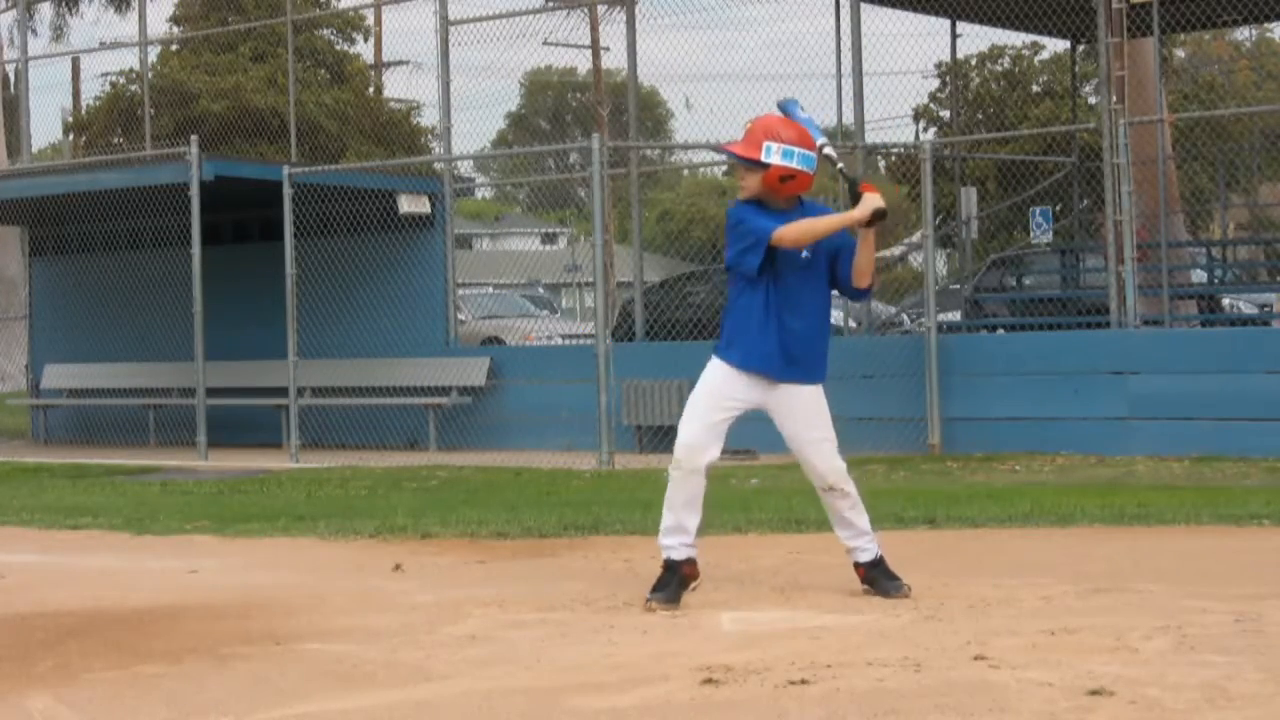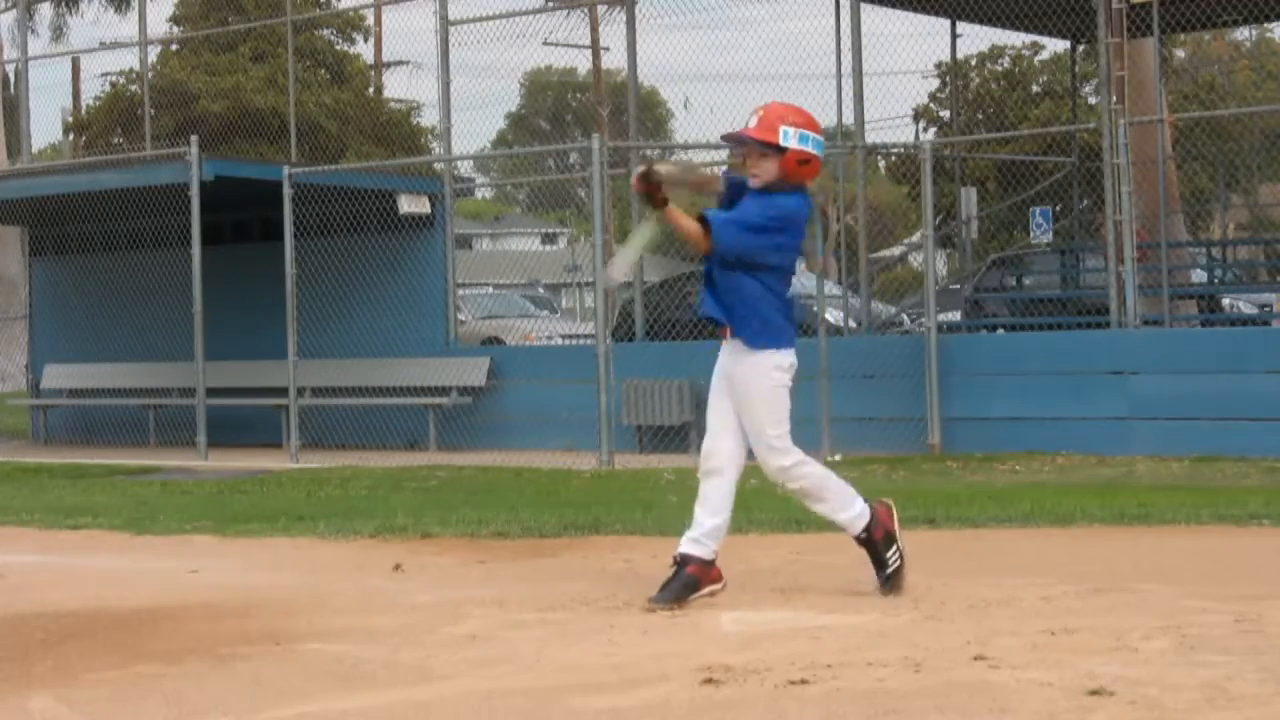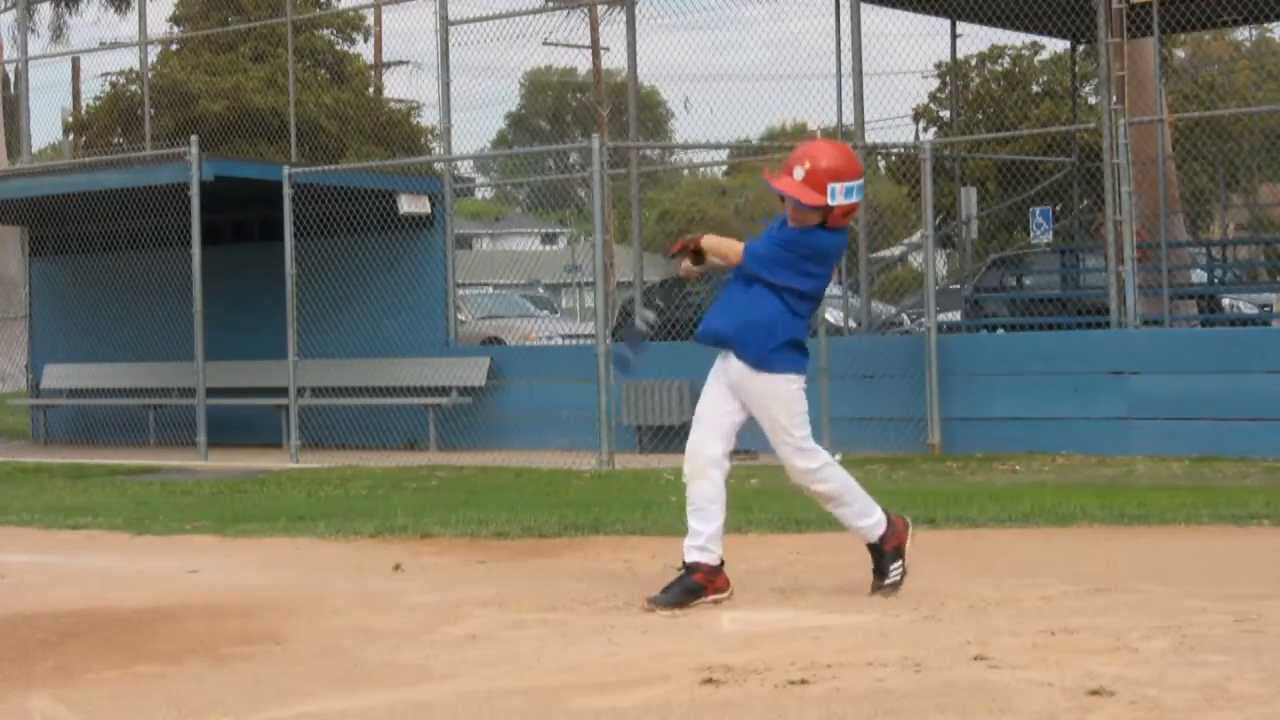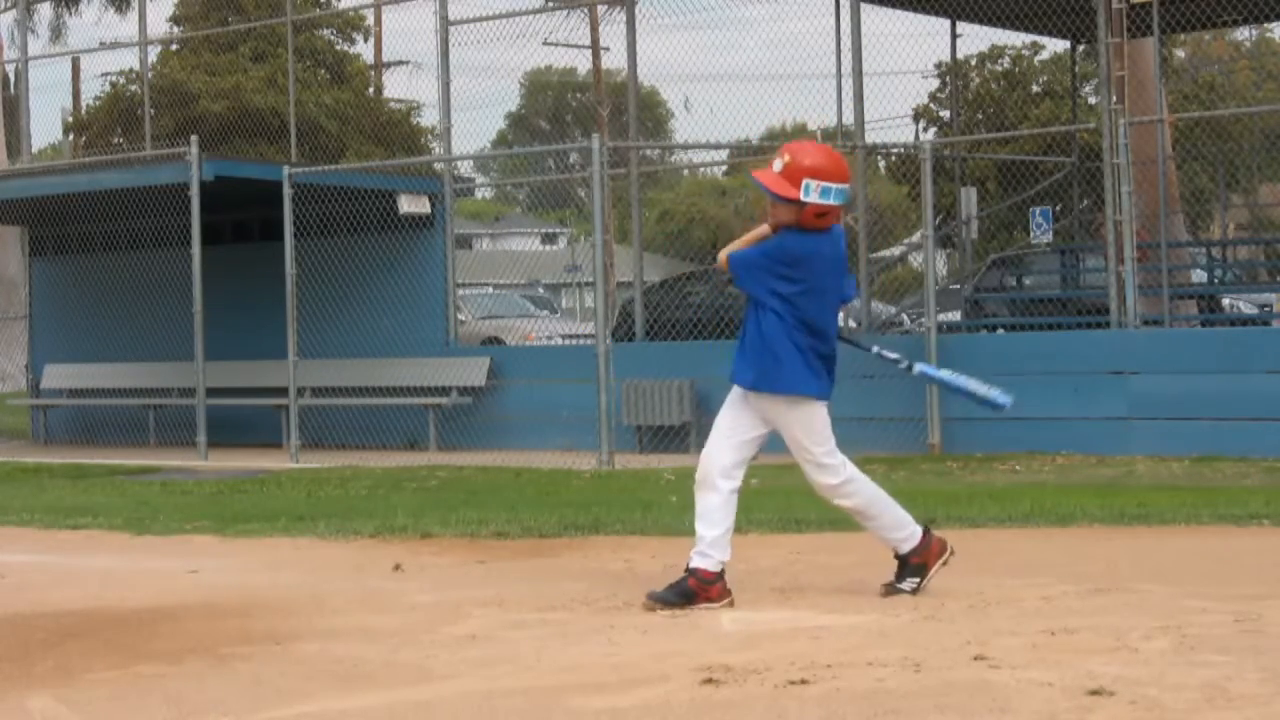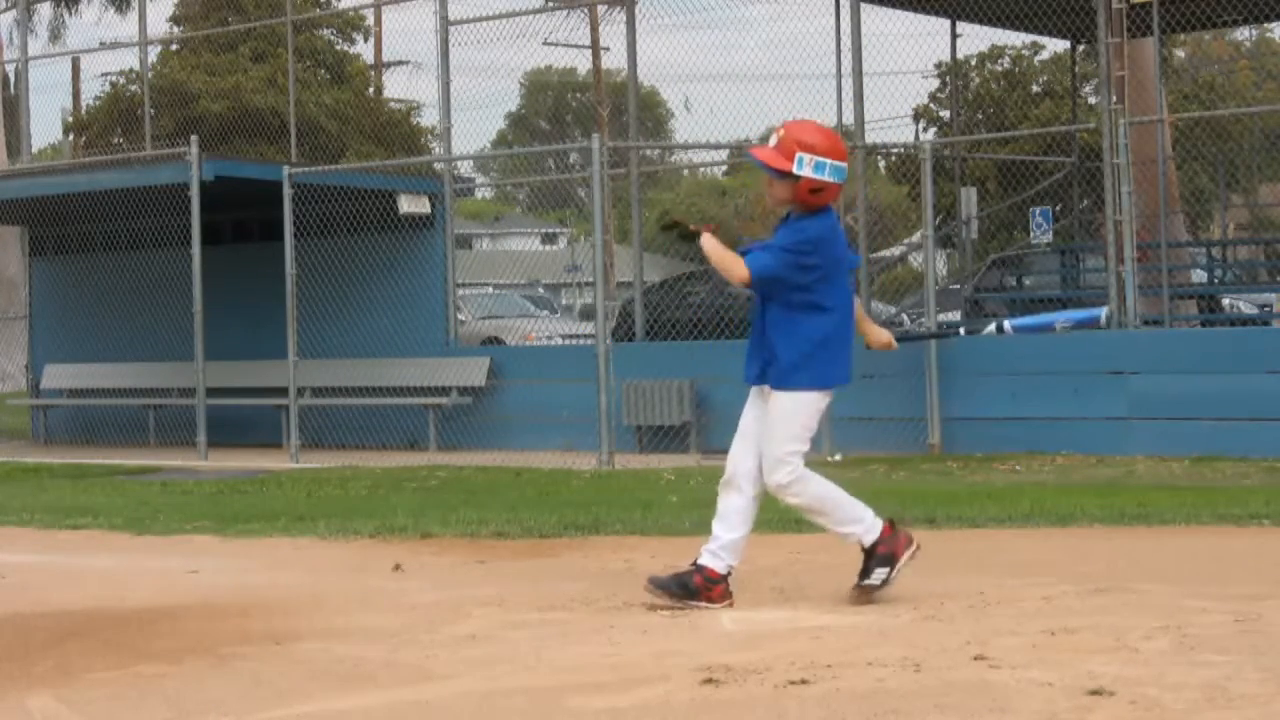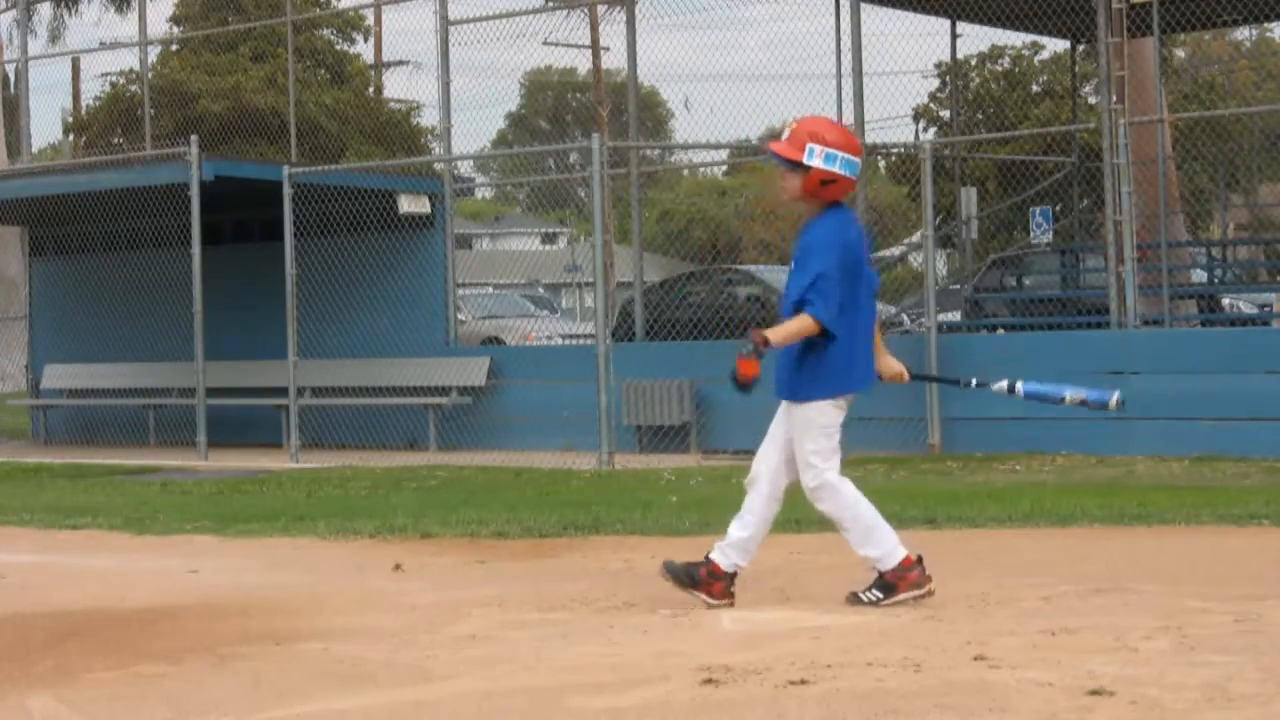
dt=0.4s
person 1, frame 1
left shoulder: (825, 219)
right shoulder: (743, 215)
left elbow: (860, 282)
right elbow: (788, 237)
left wrist: (869, 225)
right wrist: (855, 214)
left hip: (797, 371)
right hip: (734, 364)
left knee: (828, 470)
right knee: (688, 453)
left ankle: (869, 561)
right ankle: (678, 562)
person 1, frame 2
left shoulder: (787, 207)
right shoulder: (750, 190)
left elbow: (705, 241)
right elbow: (721, 180)
left wrist: (663, 206)
right wrist: (656, 180)
left hip: (762, 348)
right hip: (736, 344)
left knee: (778, 459)
right knee: (718, 457)
left ankle: (870, 522)
right ankle: (698, 563)
person 1, frame 3
left shoulder: (821, 239)
right shoulder: (796, 222)
left elbow: (743, 255)
right elbow: (753, 260)
left wrist: (700, 241)
right wrist: (703, 258)
left hip: (772, 365)
right hip: (733, 358)
left knee: (803, 461)
right knee: (702, 458)
left ankle: (885, 534)
right ankle: (704, 568)
person 1, frame 4
left shoulder: (792, 248)
right shoulder: (826, 235)
left elbow: (726, 261)
right elbow: (842, 294)
left wrist: (767, 228)
left hip: (793, 383)
right hip: (756, 378)
left knee: (831, 476)
right knee: (715, 467)
left ankle: (919, 546)
right ankle: (706, 574)
person 1, frame 5
left shoulder: (809, 234)
right shoulder: (812, 221)
left elbow: (742, 274)
right elbow: (842, 276)
left wrist: (703, 236)
right wrist: (867, 327)
left hip: (804, 371)
right hip: (776, 368)
left knee: (782, 475)
right knee: (741, 472)
left ankle: (881, 538)
right ankle: (712, 575)
person 1, frame 6
left shoulder: (829, 235)
right shoulder: (831, 226)
left elbow: (819, 316)
right elbow: (862, 293)
left wrist: (766, 338)
right wrist: (880, 356)
left hip: (822, 374)
right hip: (809, 375)
left knee: (820, 480)
right knee: (769, 473)
left ankle: (902, 569)
right ankle: (720, 572)
